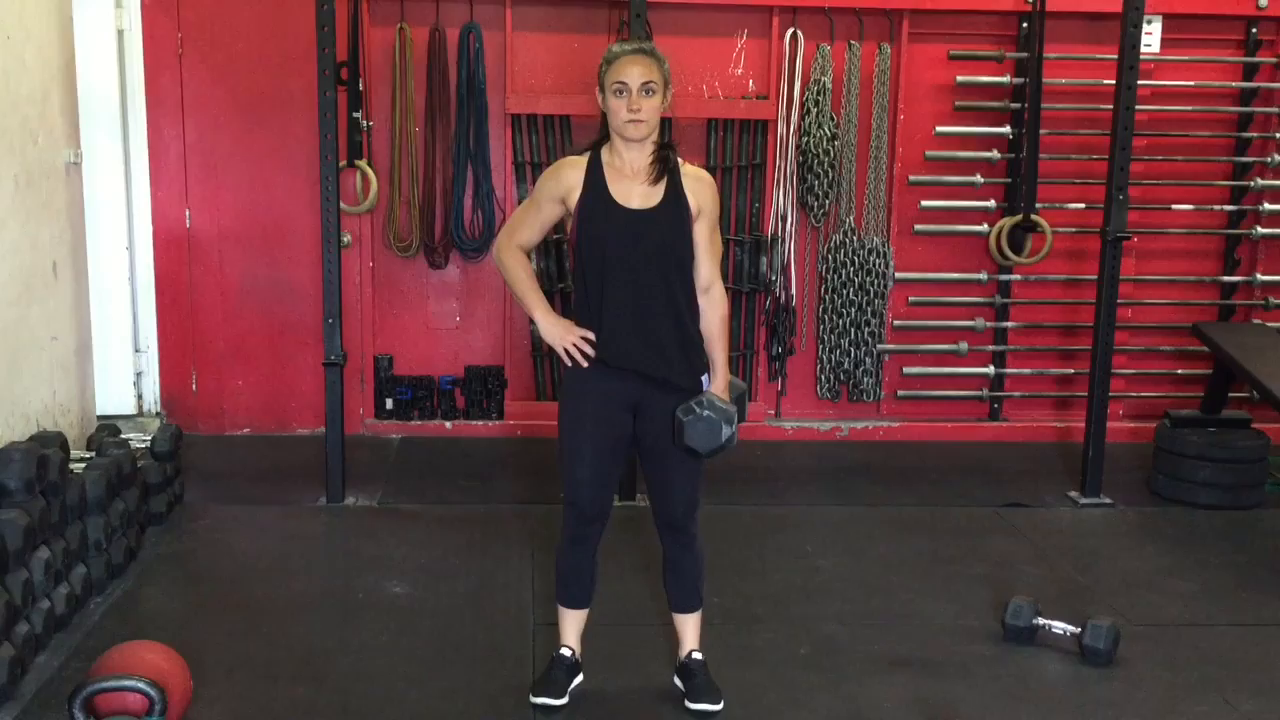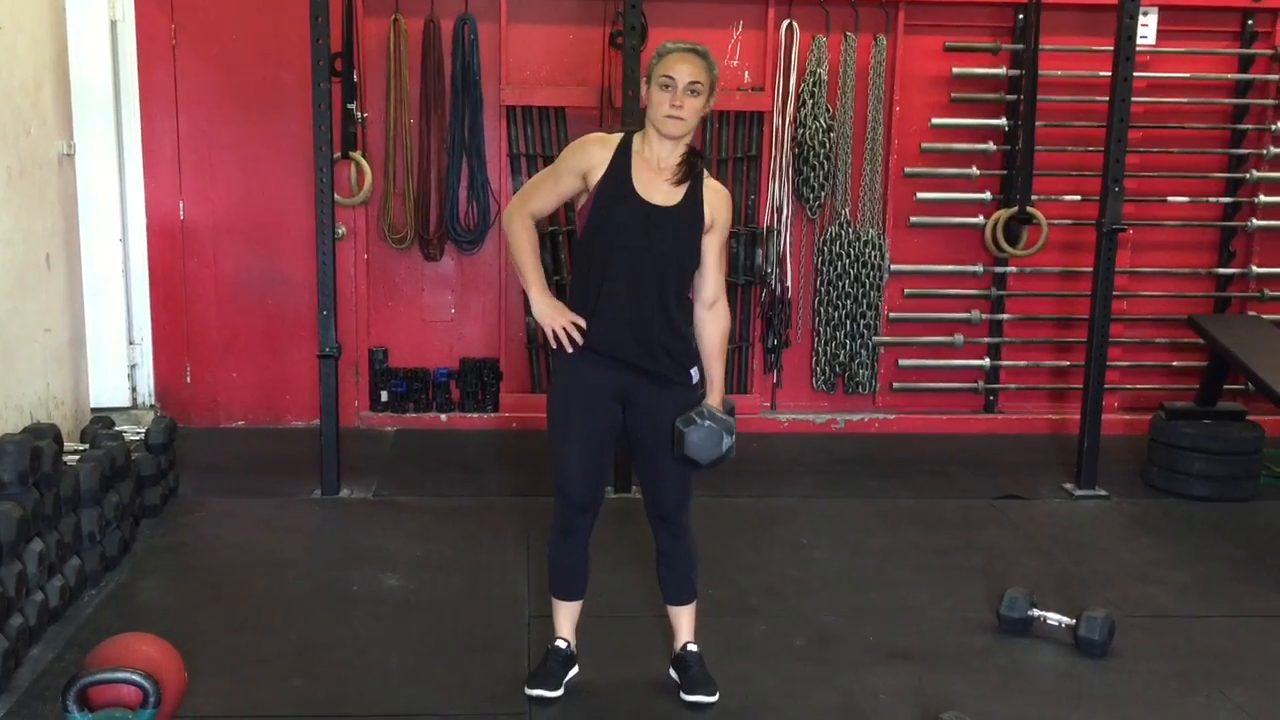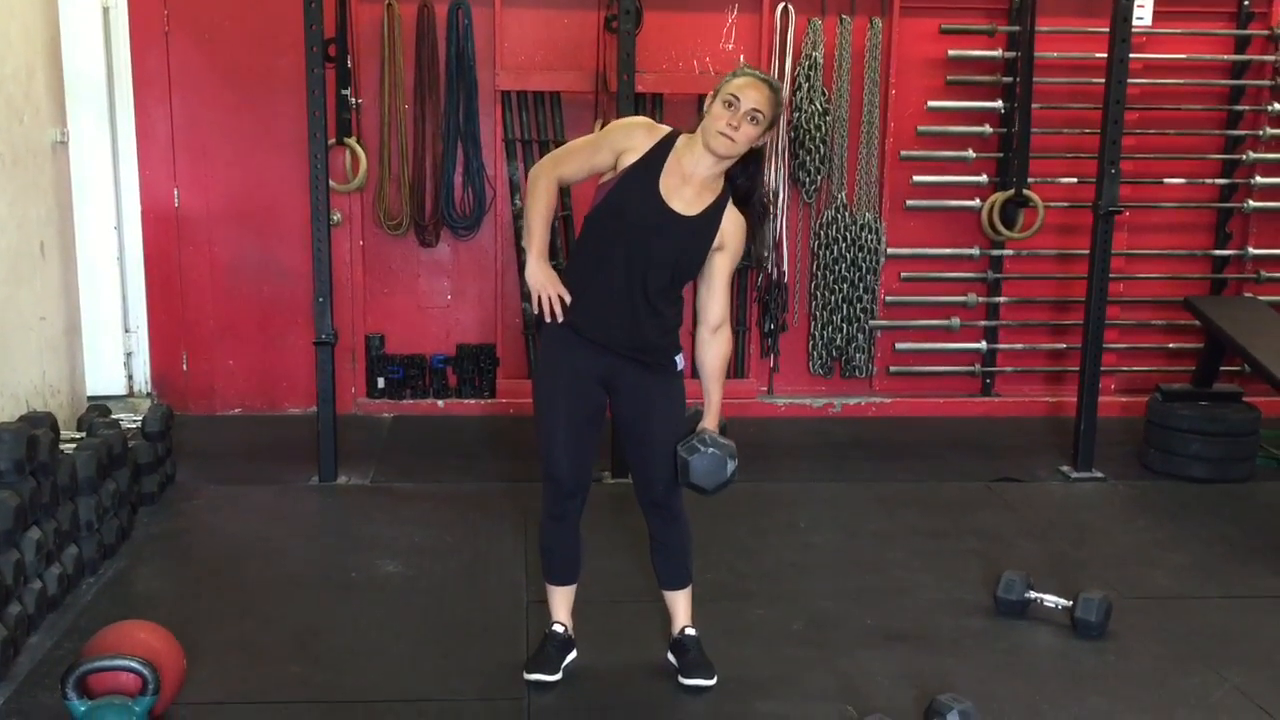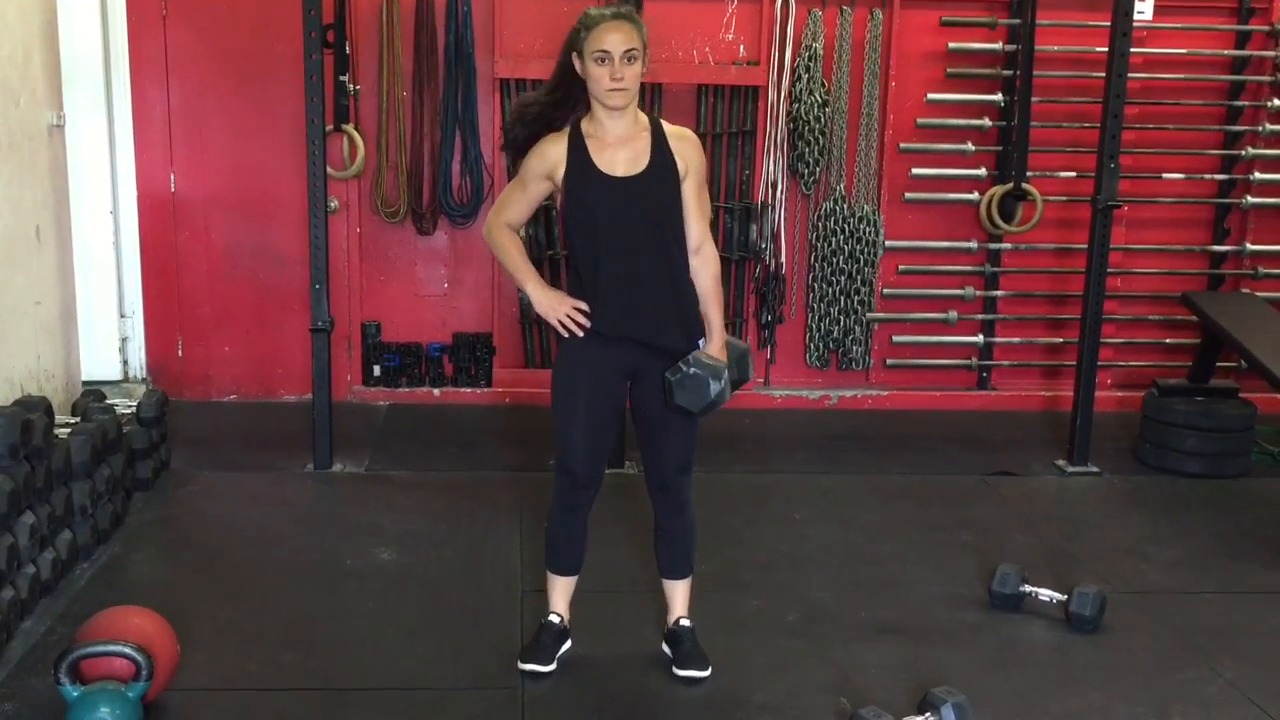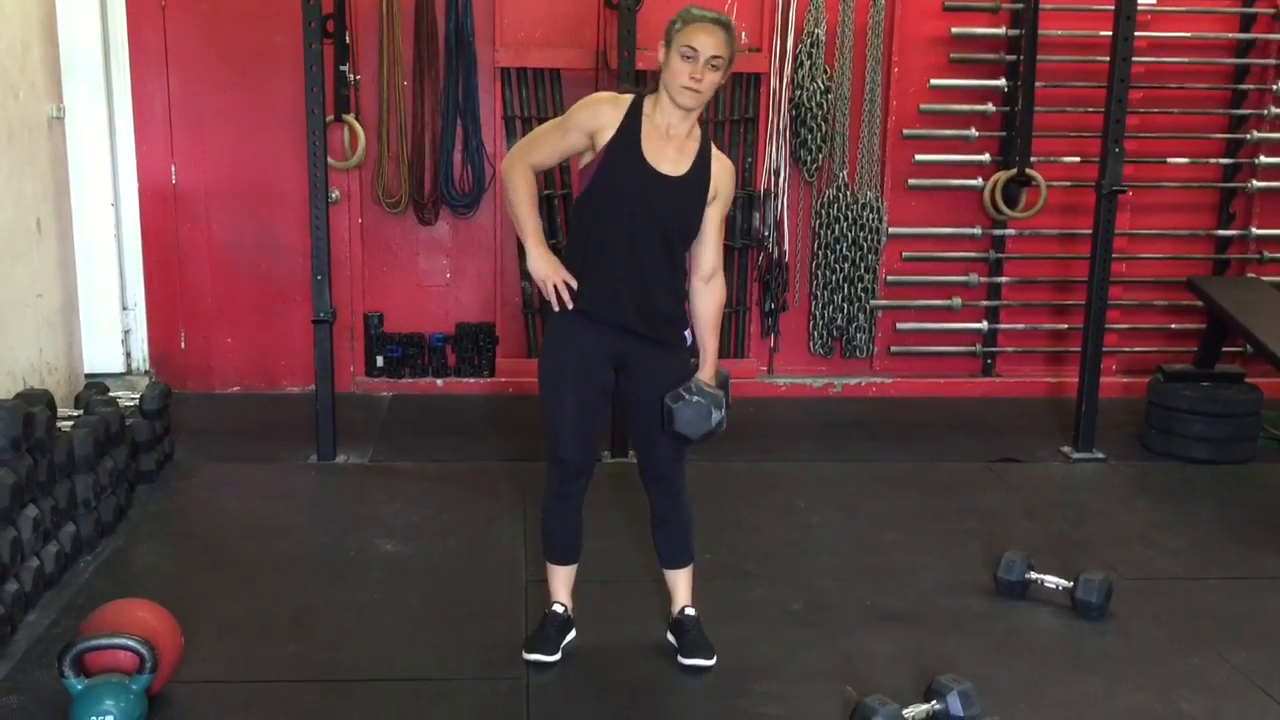
dt=1s
person 1, frame 1
left shoulder: (696, 186)
right shoulder: (572, 176)
left elbow: (709, 290)
right elbow: (510, 245)
left wrist: (721, 378)
right wrist: (545, 319)
left hip: (675, 380)
right hip: (596, 376)
left knee: (678, 519)
right knee: (583, 516)
left ankle: (690, 657)
right ankle: (567, 654)
person 1, frame 2
left shoulder: (713, 198)
right shoulder: (598, 154)
left elbow: (711, 302)
right elbow: (520, 213)
left wrist: (715, 390)
right wrist: (540, 297)
left hip: (666, 375)
right hip: (587, 364)
left knee: (670, 511)
right knee: (575, 505)
left ankle: (687, 649)
right ankle: (563, 646)
person 1, frame 3
left shoulder: (730, 223)
right shoulder: (637, 138)
left elbow: (714, 325)
right elbow: (547, 173)
left wrist: (712, 416)
right wrist: (536, 261)
left hip: (650, 362)
right hip: (571, 344)
left knee: (662, 496)
right knee: (563, 489)
left ankle: (684, 634)
right ankle: (559, 630)
person 1, frame 4
left shoulder: (681, 146)
right shoulder: (555, 152)
left elbow: (700, 249)
right elbow: (499, 224)
left wrist: (717, 336)
right wrist: (538, 292)
left hip: (672, 343)
right hip: (592, 342)
left knee: (670, 484)
right knee: (575, 481)
left ankle: (679, 624)
right ankle: (556, 622)
person 1, frame 5
left shoulder: (717, 171)
right shoulder: (606, 114)
left elbow: (707, 274)
right elbow: (519, 163)
left wrist: (709, 365)
right wrist: (537, 250)
left hip: (659, 339)
right hip: (580, 327)
left knee: (665, 473)
right knee: (568, 468)
left ankle: (684, 613)
right ankle: (560, 610)
